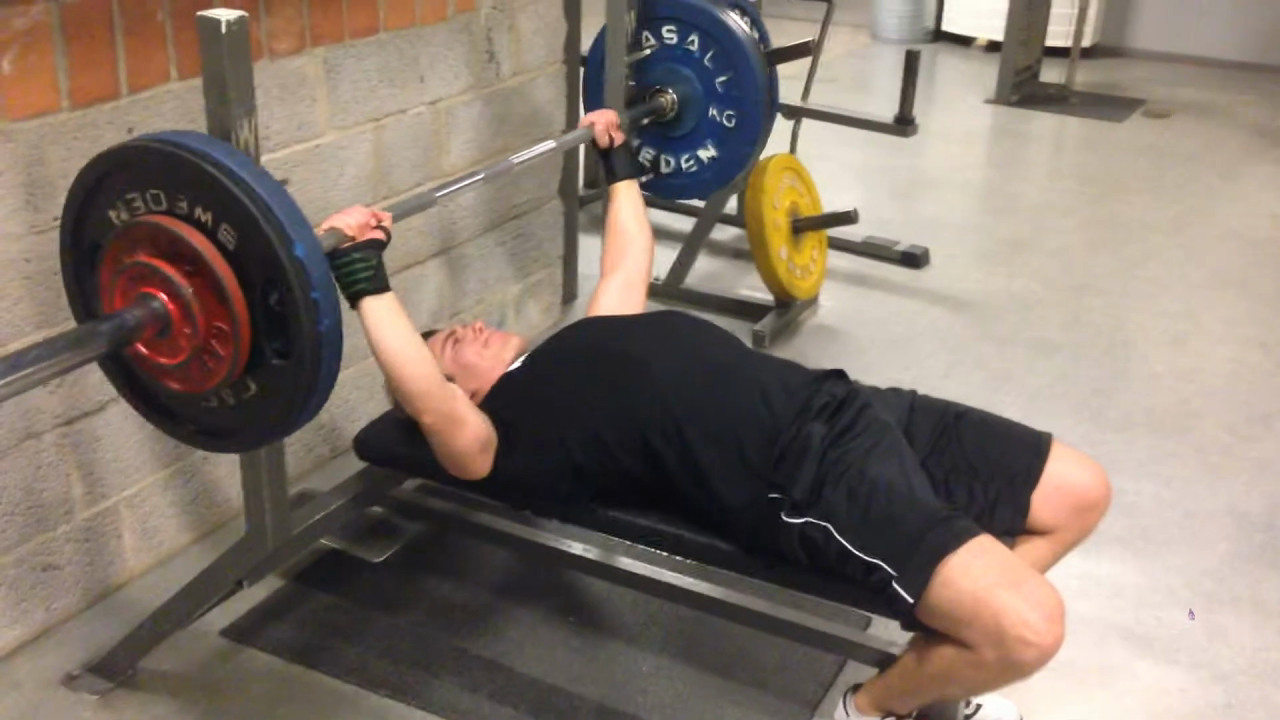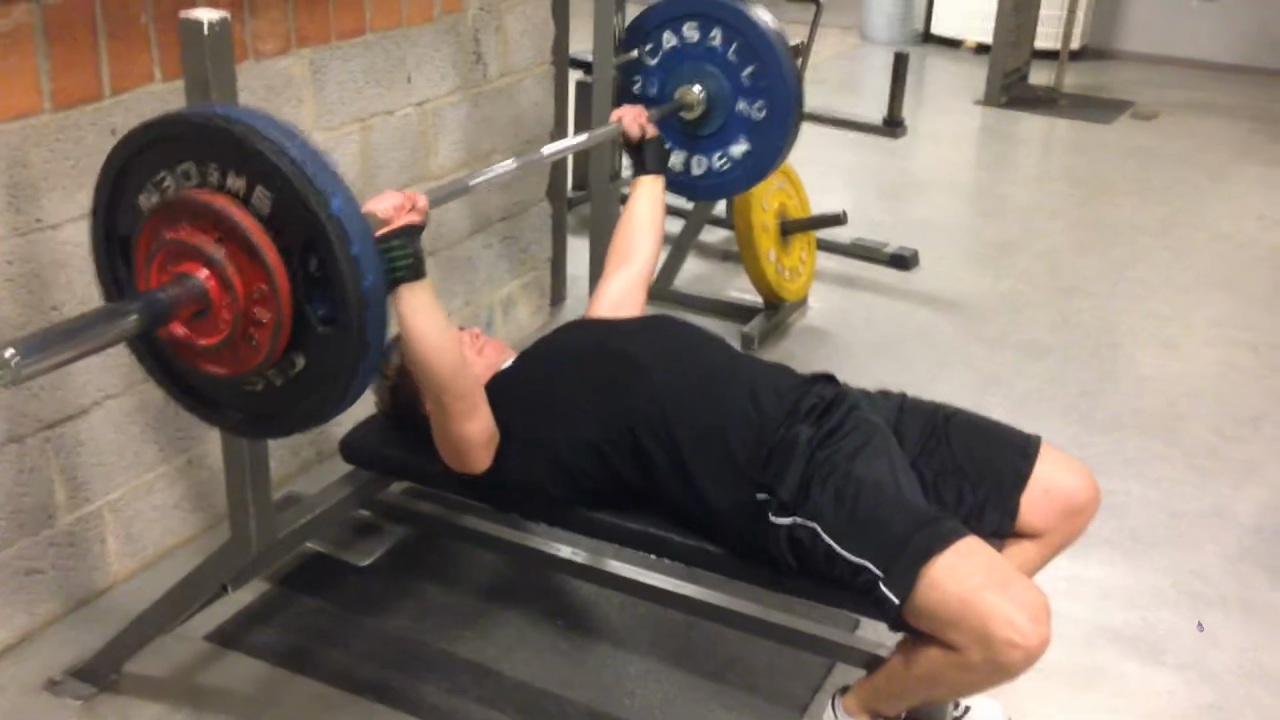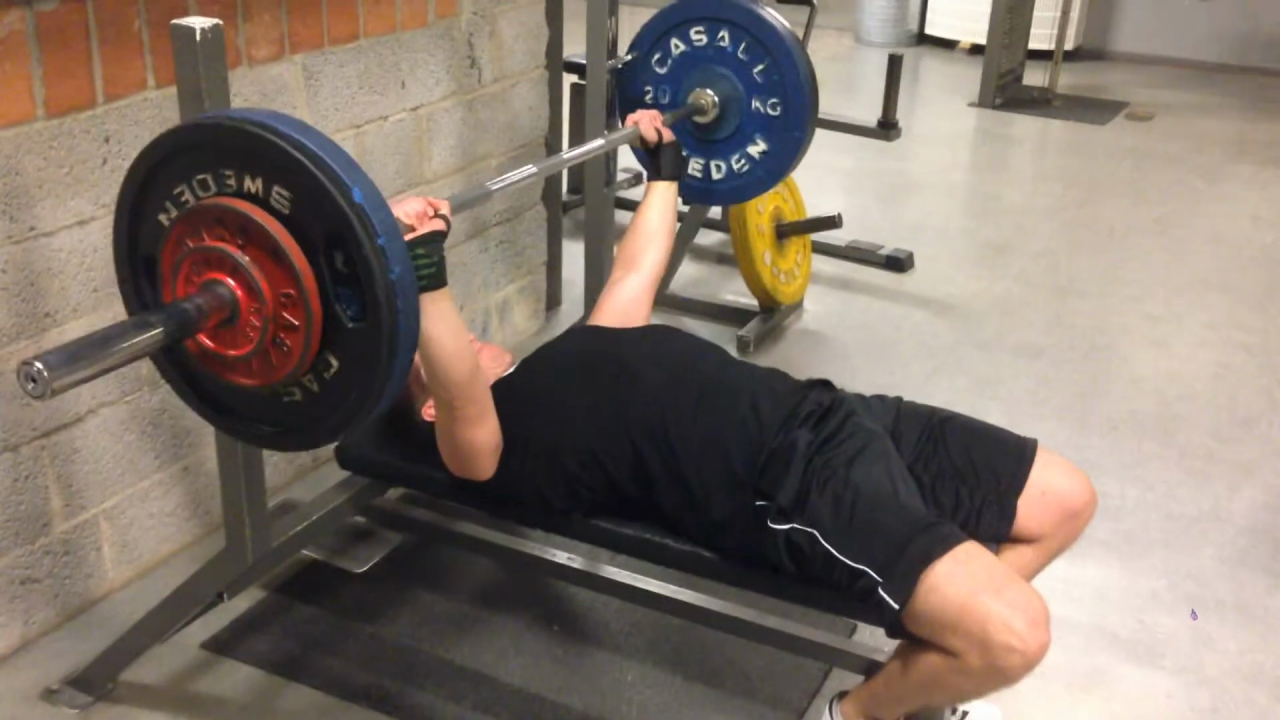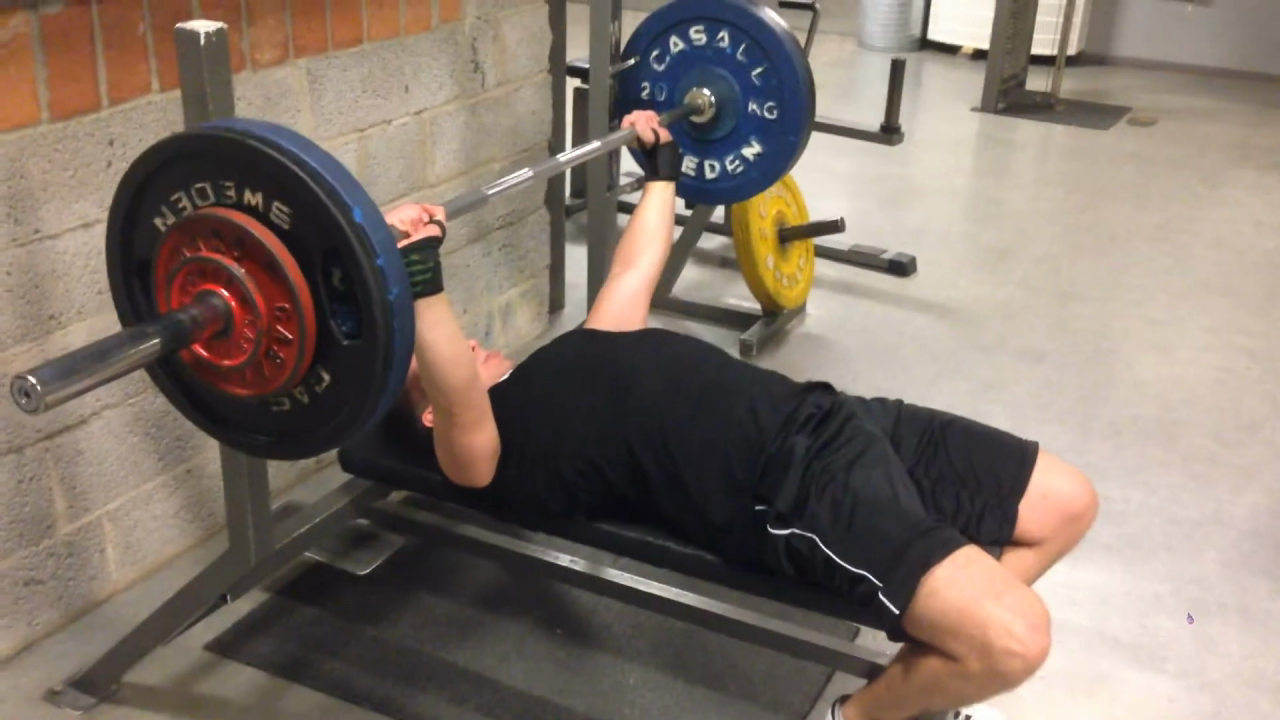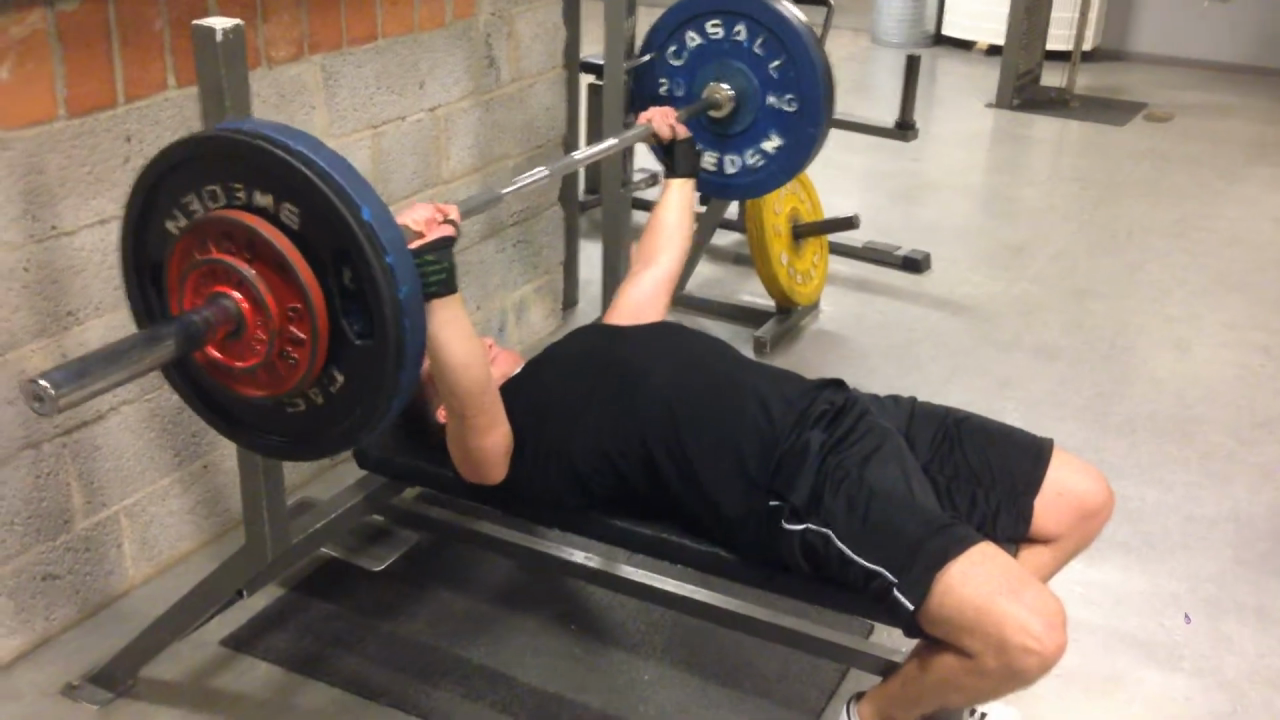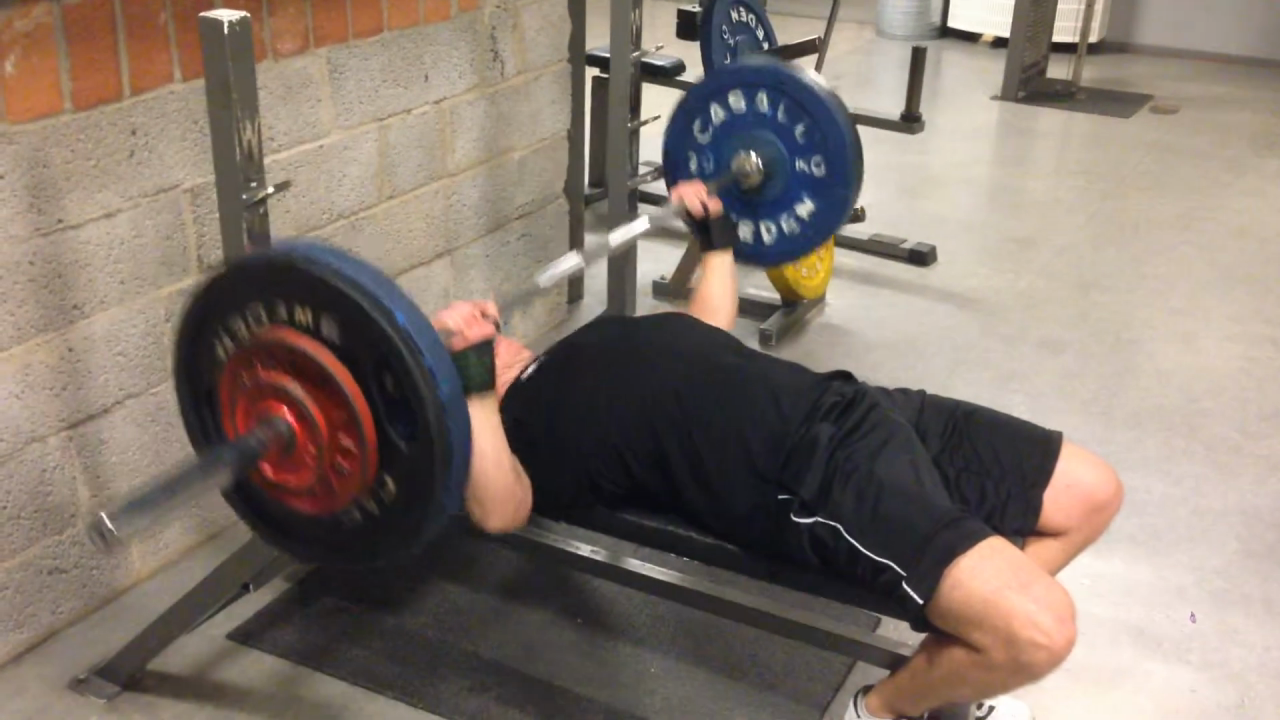
dt=0.4s
person 1, frame 1
left shoulder: (572, 351)
right shoulder: (503, 435)
left elbow: (628, 267)
right elbow: (432, 412)
left wrist: (619, 160)
right wrist: (363, 280)
right hip: (798, 477)
left knee: (1081, 494)
right knee: (1025, 632)
person 1, frame 2
left shoulder: (564, 352)
right shoulder: (492, 435)
left elbow: (630, 265)
right elbow: (453, 393)
left wrist: (648, 157)
right wrist: (400, 266)
right hip: (785, 477)
left knee: (1070, 498)
right knee: (1011, 634)
person 1, frame 3
left shoulder: (568, 356)
right shoulder: (494, 441)
left elbow: (636, 271)
right elbow: (462, 394)
left wrist: (663, 165)
right wrist: (422, 266)
right hip: (785, 485)
left knee: (1067, 501)
right knee: (1011, 639)
person 1, frame 4
left shoulder: (567, 359)
right shoulder: (490, 446)
left elbow: (634, 272)
right elbow: (456, 397)
left wrist: (661, 164)
right wrist: (419, 273)
right hip: (787, 489)
left knee: (1068, 506)
right knee: (1011, 644)
person 1, frame 5
left shoulder: (576, 358)
right shoulder: (508, 439)
left elbow: (655, 269)
right elbow: (471, 410)
left wrist: (679, 160)
right wrist: (431, 276)
right hip: (799, 485)
left knee: (1083, 503)
right knee: (1027, 640)
person 1, frame 6
left shoulder: (577, 358)
right shoulder: (520, 428)
left elbow: (709, 337)
right elbow: (498, 510)
left wrist: (716, 234)
right hip: (811, 479)
left knee: (1093, 494)
right knee: (1037, 635)
left ankle: (949, 664)
